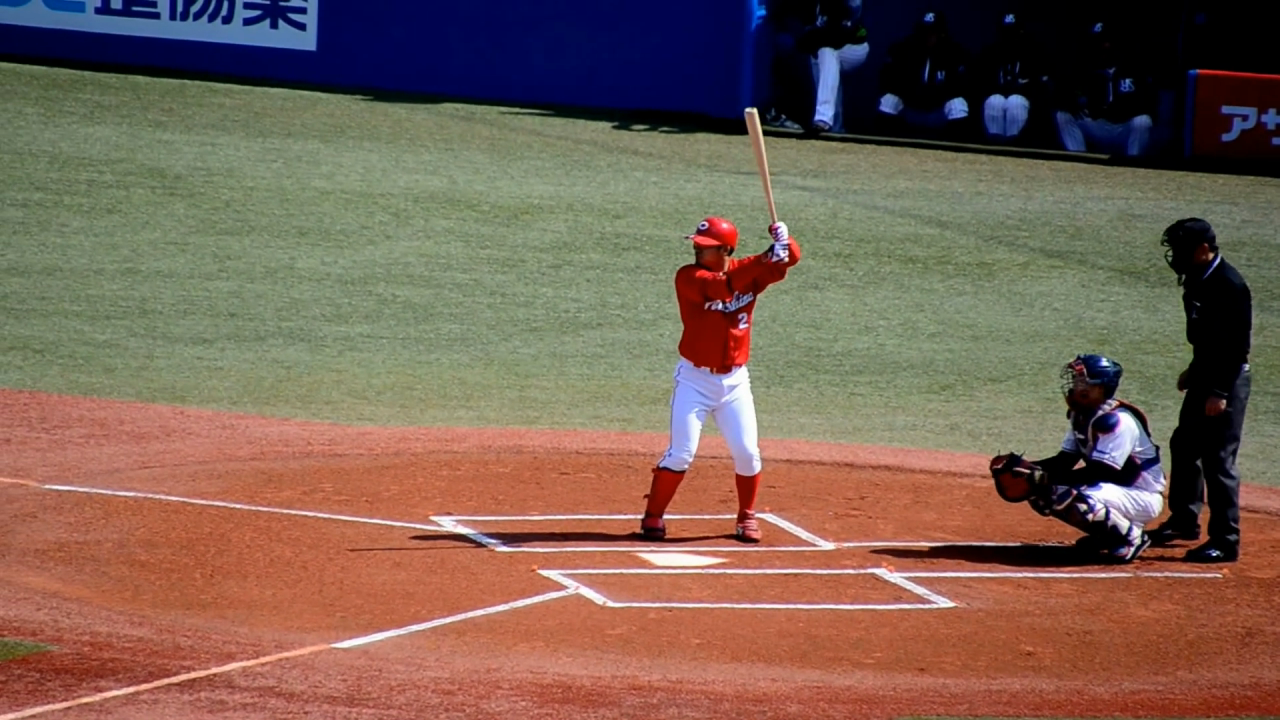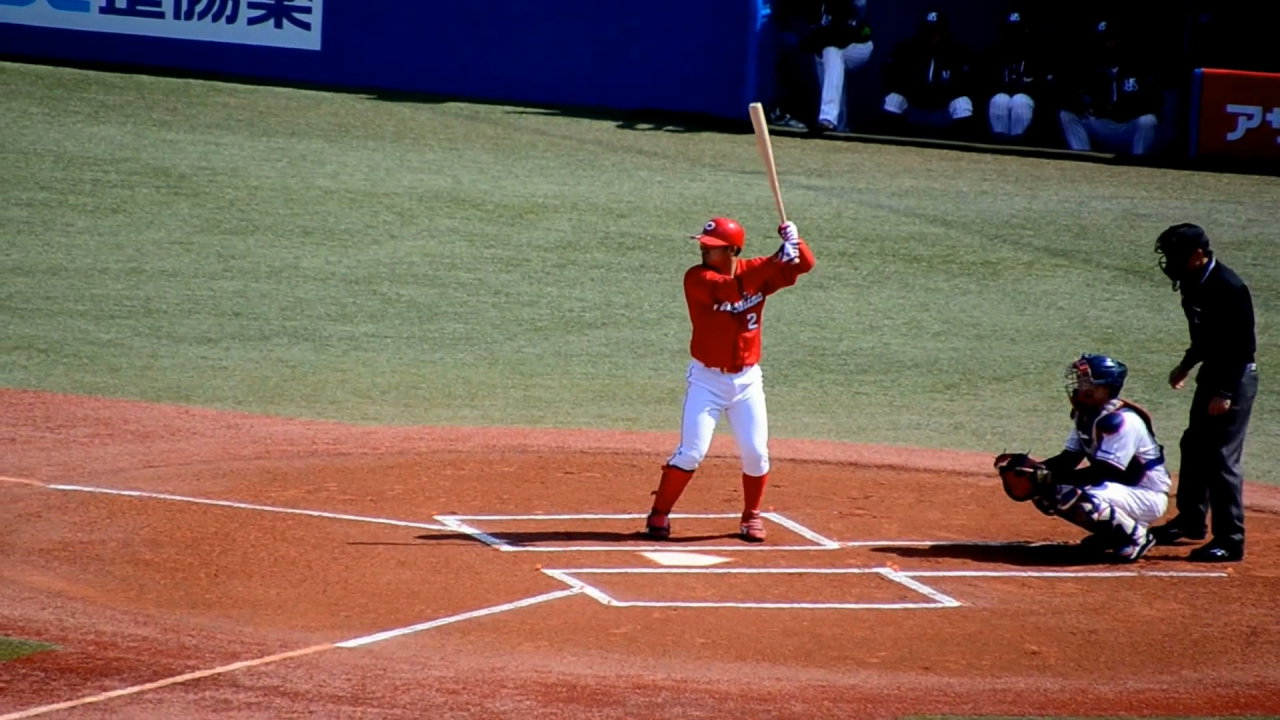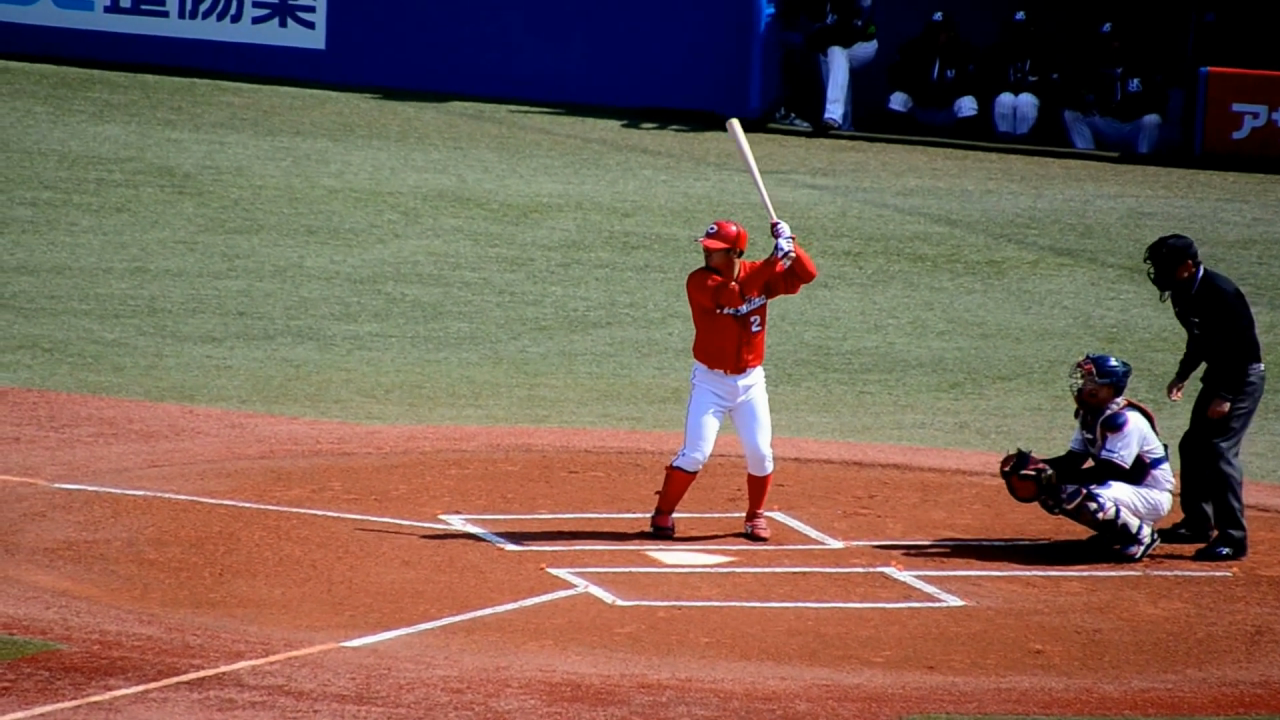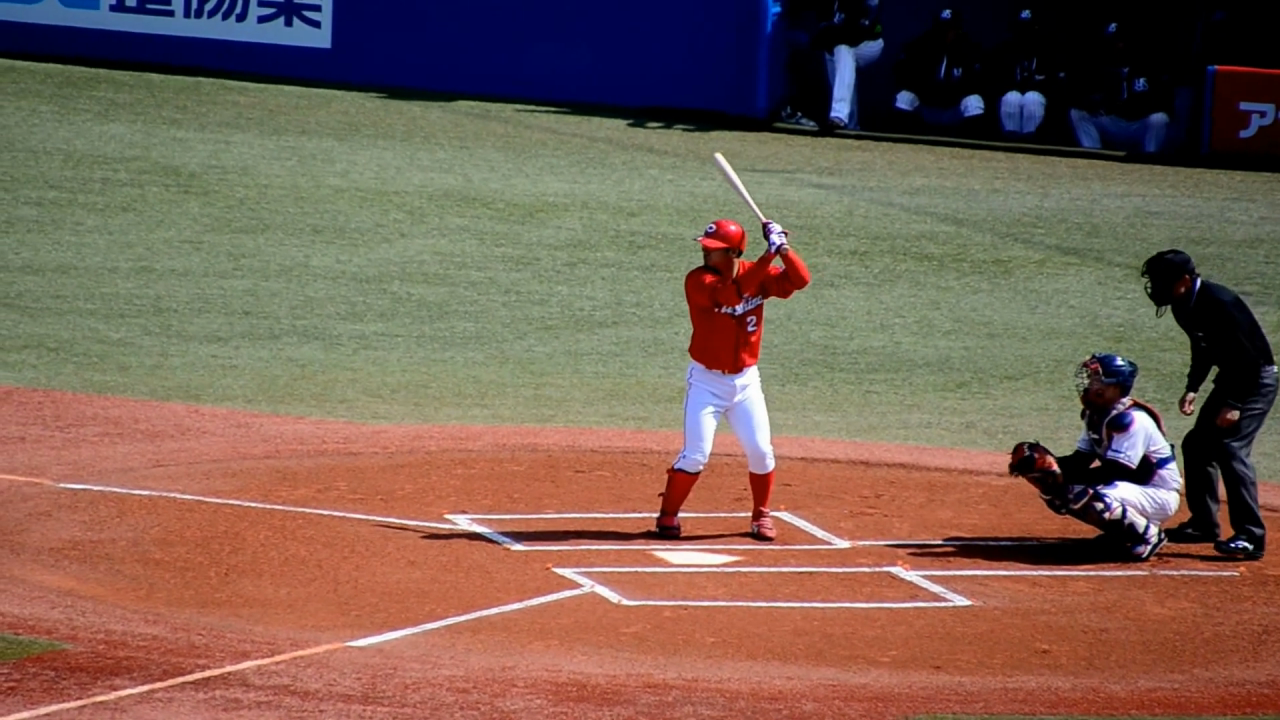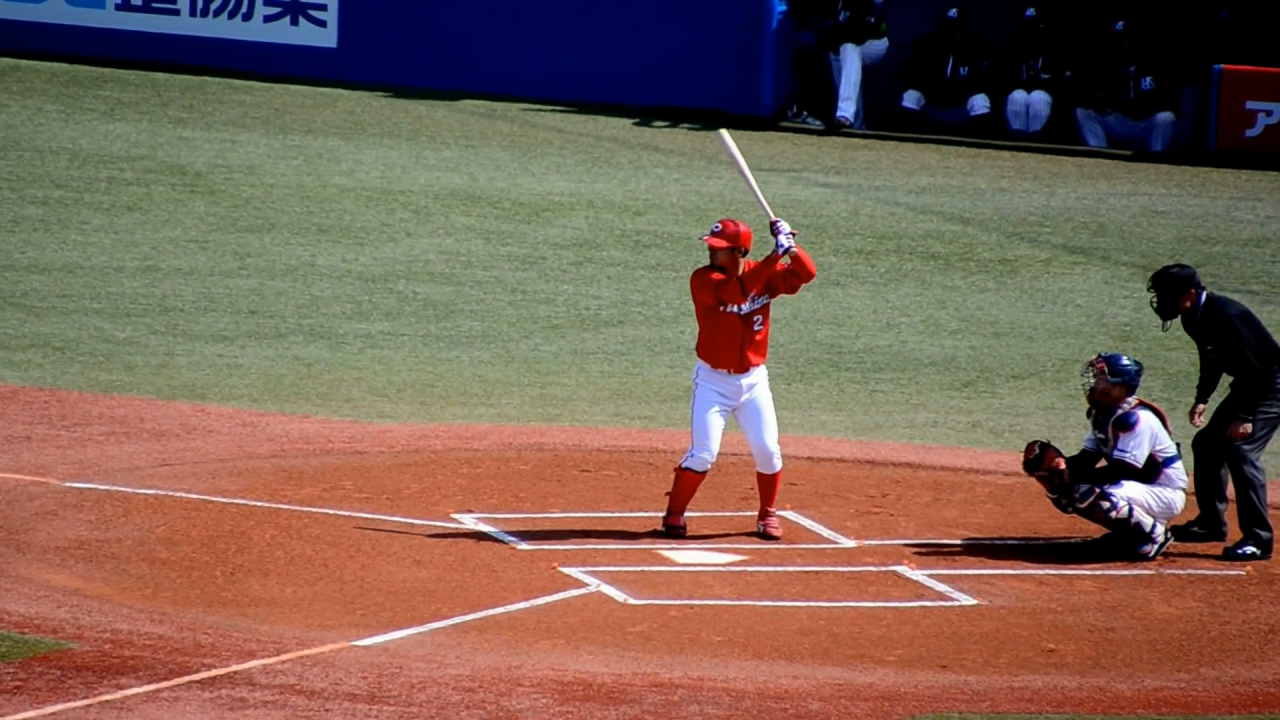
dt=0.2s
person 1, frame 1
left shoulder: (748, 270)
right shoulder: (688, 276)
left elbow: (791, 258)
right elbow: (722, 287)
left wrist: (782, 237)
right wrist: (764, 259)
left hip: (735, 379)
right hip: (695, 378)
left knee: (747, 453)
right knee: (680, 453)
left ankle: (746, 517)
right ankle: (653, 515)
person 1, frame 2
left shoulder: (756, 270)
right shoulder: (697, 277)
left elbow: (804, 264)
right elbow: (731, 289)
left wrist: (793, 241)
right wrist: (775, 258)
left hip: (747, 379)
right hip: (707, 378)
left knee: (755, 453)
right knee: (691, 452)
left ankle: (751, 517)
right ankle: (659, 513)
person 1, frame 3
left shoulder: (759, 273)
right shoulder: (699, 281)
left elbow: (806, 275)
right elbow: (734, 295)
left wrist: (789, 244)
right wrist: (773, 259)
left hip: (750, 381)
right hip: (710, 380)
left knee: (760, 453)
right knee: (695, 453)
left ankle: (755, 516)
right ankle: (663, 513)
person 1, frame 4
left shoulder: (757, 275)
right shoulder: (697, 279)
left elbow: (800, 280)
right elbow: (732, 293)
left wrist: (782, 247)
right wrist: (768, 255)
left hip: (746, 380)
right hip: (707, 380)
left knee: (761, 451)
right knee: (696, 454)
left ankle: (761, 515)
right ankle: (668, 514)
person 1, frame 5
left shoulder: (764, 274)
right shoulder: (703, 278)
left elbow: (806, 273)
right elbow: (735, 291)
left wrist: (789, 240)
right wrist: (774, 256)
left hip: (753, 379)
right hip: (713, 380)
left knee: (768, 451)
right knee: (703, 454)
left ankle: (767, 515)
right ankle: (675, 513)
person 2, frame 1
left shoulder: (1229, 285)
right shoulder: (1196, 279)
left elbow: (1238, 344)
left wrist: (1220, 391)
left hip: (1227, 381)
right hip: (1204, 376)
left knee: (1218, 458)
right knee: (1184, 446)
left ankle: (1225, 541)
right ankle: (1184, 520)
person 2, frame 2
left shoulder: (1228, 287)
right shoulder: (1192, 284)
left elbow: (1242, 344)
left wrist: (1225, 392)
right wrist: (1187, 365)
left hip: (1235, 379)
right hip: (1212, 375)
left knee: (1222, 455)
right knee: (1194, 445)
left ankle: (1230, 541)
right ankle: (1192, 520)
person 2, frame 3
left shoulder: (1220, 293)
right shoulder: (1183, 294)
left elbow: (1243, 348)
left wrist: (1226, 395)
right wrist: (1182, 375)
left hip: (1242, 378)
right hip: (1217, 376)
left knee: (1219, 449)
right knee: (1193, 446)
left ankle: (1232, 538)
right ankle: (1198, 523)
person 2, frame 4
left shoulder: (1220, 303)
right shoulder: (1183, 306)
left elbow: (1247, 355)
left wrist: (1233, 404)
right wrist: (1192, 387)
left hip: (1256, 380)
right hip: (1231, 378)
left knee: (1231, 447)
right knee: (1197, 444)
left ankle: (1251, 536)
right ankle: (1204, 523)
person 2, frame 5
left shoulder: (1225, 316)
right shoulder: (1194, 318)
left elbow: (1254, 368)
right elbow: (1212, 361)
left wrist: (1244, 416)
right wrist: (1202, 399)
right hip: (1249, 385)
left knee: (1241, 450)
right knee: (1207, 443)
right ankle: (1211, 522)
person 3, frame 1
left shoulder: (1117, 420)
right shoulder: (1081, 414)
left elbow: (1097, 473)
right elbow: (1064, 461)
left wrist: (1044, 476)
left hip: (1142, 497)
right hip: (1113, 487)
left knee: (1078, 501)
right knee: (1039, 491)
left ankle: (1132, 536)
right ankle: (1107, 533)
person 3, frame 2
left shoulder: (1122, 421)
right shoulder: (1084, 415)
left elbow: (1100, 473)
right elbow: (1067, 461)
left wrist: (1047, 476)
left hip: (1146, 496)
right hip: (1117, 488)
left knee: (1081, 501)
right knee: (1042, 490)
left ankle: (1136, 535)
right ankle: (1110, 533)
person 3, frame 3
left shoulder: (1126, 420)
right shoulder: (1089, 414)
left elbow: (1106, 472)
right elbow: (1073, 461)
left wrist: (1054, 476)
left hip: (1153, 495)
right hip: (1121, 487)
left knee: (1088, 500)
right knee: (1049, 490)
left ankle: (1143, 534)
right ankle: (1117, 531)
person 3, frame 4
left shoulder: (1131, 420)
right shoulder: (1095, 415)
left elbow: (1112, 473)
right elbow: (1079, 461)
left wrist: (1061, 476)
left hip: (1158, 495)
right hip: (1128, 487)
left knee: (1094, 501)
right knee: (1052, 489)
left ankle: (1148, 534)
right ankle: (1120, 532)
person 3, frame 5
left shoulder: (1137, 419)
right shoulder: (1102, 413)
left elbow: (1120, 472)
right elbow: (1087, 460)
left wrist: (1068, 474)
left hip: (1166, 494)
right hip: (1136, 485)
left knee: (1102, 499)
right knee: (1061, 488)
left ankle: (1156, 533)
right ankle: (1130, 530)
